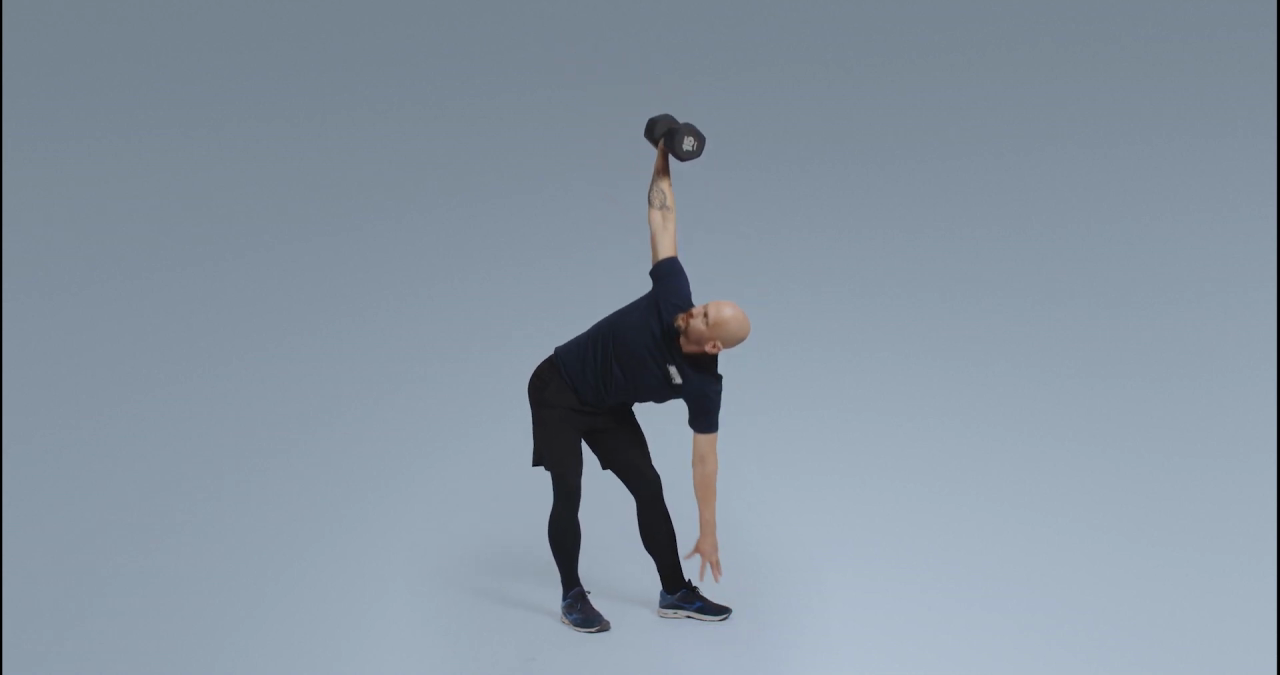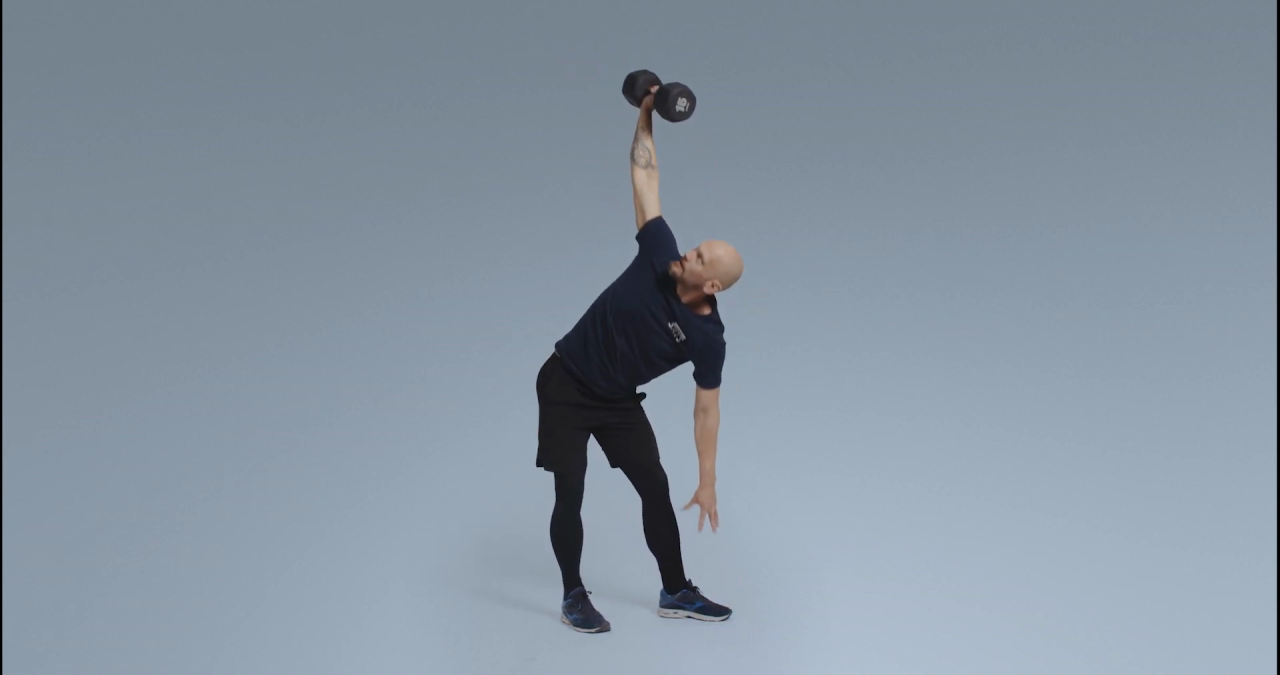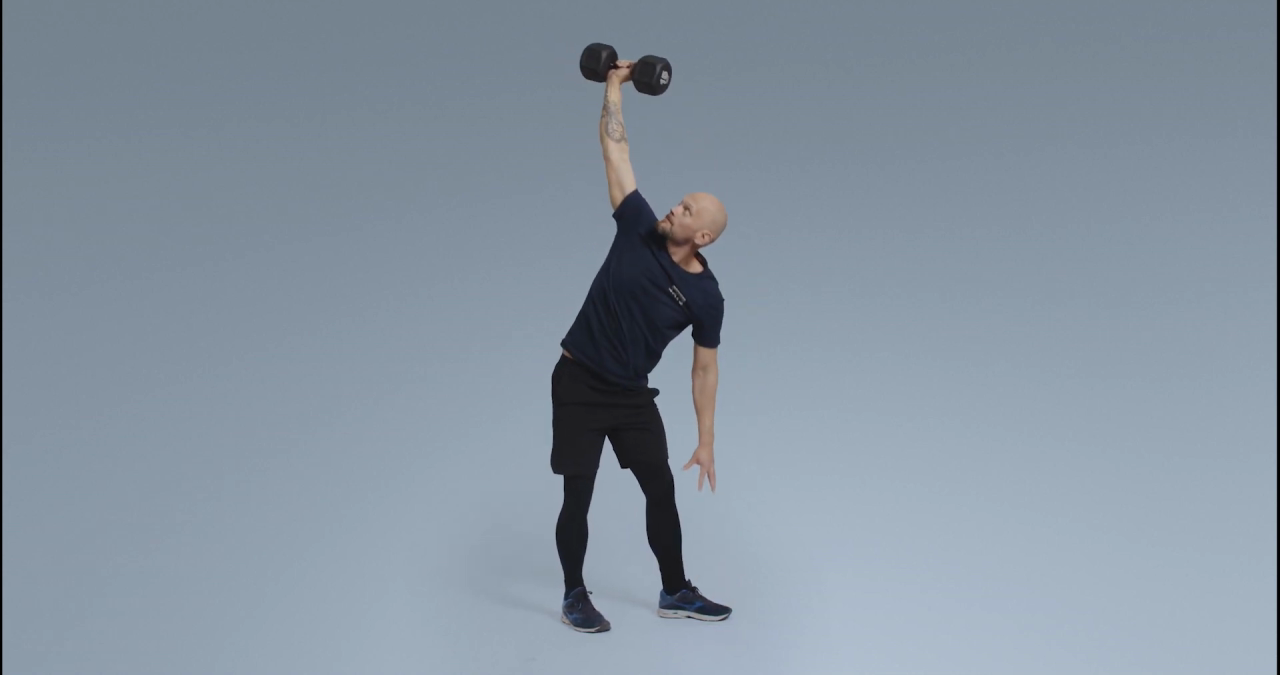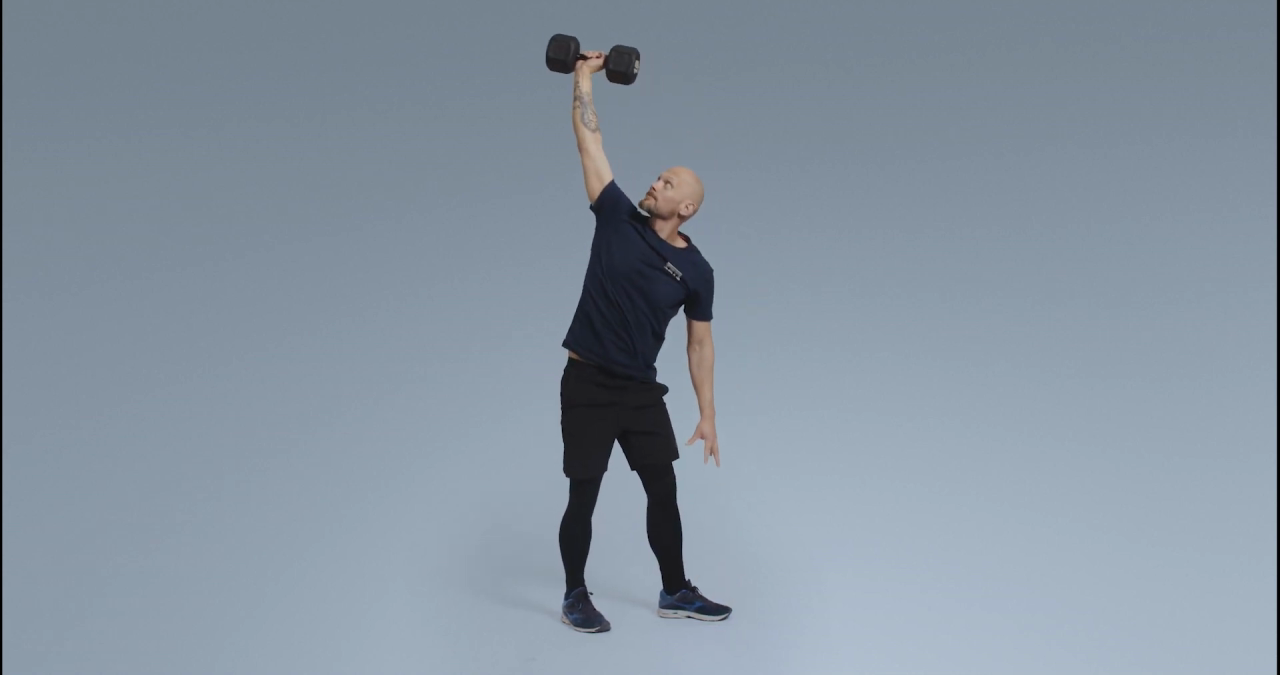
dt=0.3s
person 1, frame 1
left shoulder: (703, 385)
right shoulder: (673, 301)
left elbow: (704, 459)
right elbow: (661, 220)
left wrist: (708, 533)
right wrist: (663, 159)
left hip: (607, 407)
right hip: (557, 388)
left knee: (648, 488)
right knee: (568, 492)
left ankle: (674, 591)
right ankle: (572, 597)
person 1, frame 2
left shoulder: (707, 337)
right shoulder: (659, 255)
left elbow: (706, 411)
right elbow: (644, 178)
left wrist: (707, 482)
right wrist: (645, 117)
left hip: (618, 400)
right hip: (564, 384)
left knee: (655, 487)
right knee: (570, 493)
left ankle: (676, 592)
right ankle: (573, 596)
person 1, frame 3
left shoulder: (704, 296)
right shoulder: (640, 230)
left elbow: (705, 369)
right elbow: (615, 150)
left wrist: (706, 441)
right wrist: (614, 86)
left hip: (631, 394)
right hip: (578, 384)
left knee: (660, 488)
right knee: (578, 496)
left ankle: (675, 592)
right ankle: (574, 597)
person 1, frame 4
left shoulder: (695, 270)
right shoulder: (618, 217)
left elbow: (700, 342)
right elbow: (589, 141)
left wrist: (707, 415)
right wrist: (583, 77)
left hip: (642, 390)
right hip: (588, 384)
left knee: (663, 490)
right knee: (583, 496)
left ankle: (675, 592)
right ankle: (575, 596)
